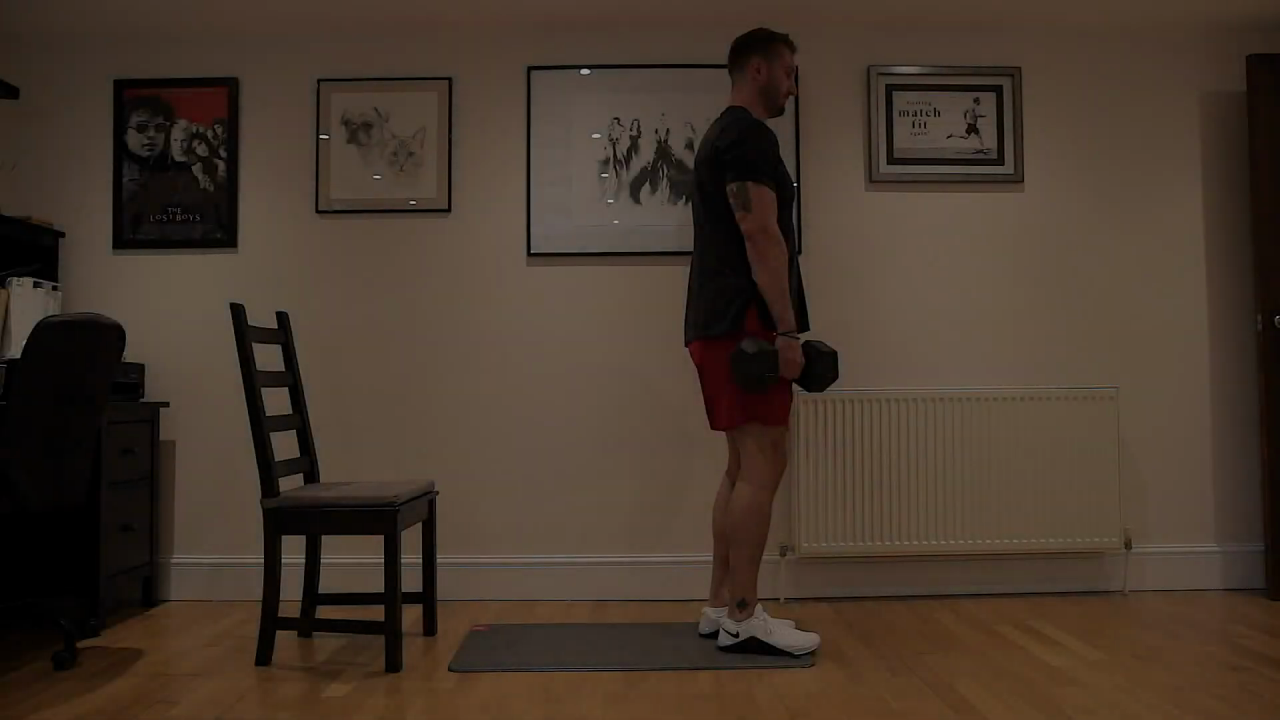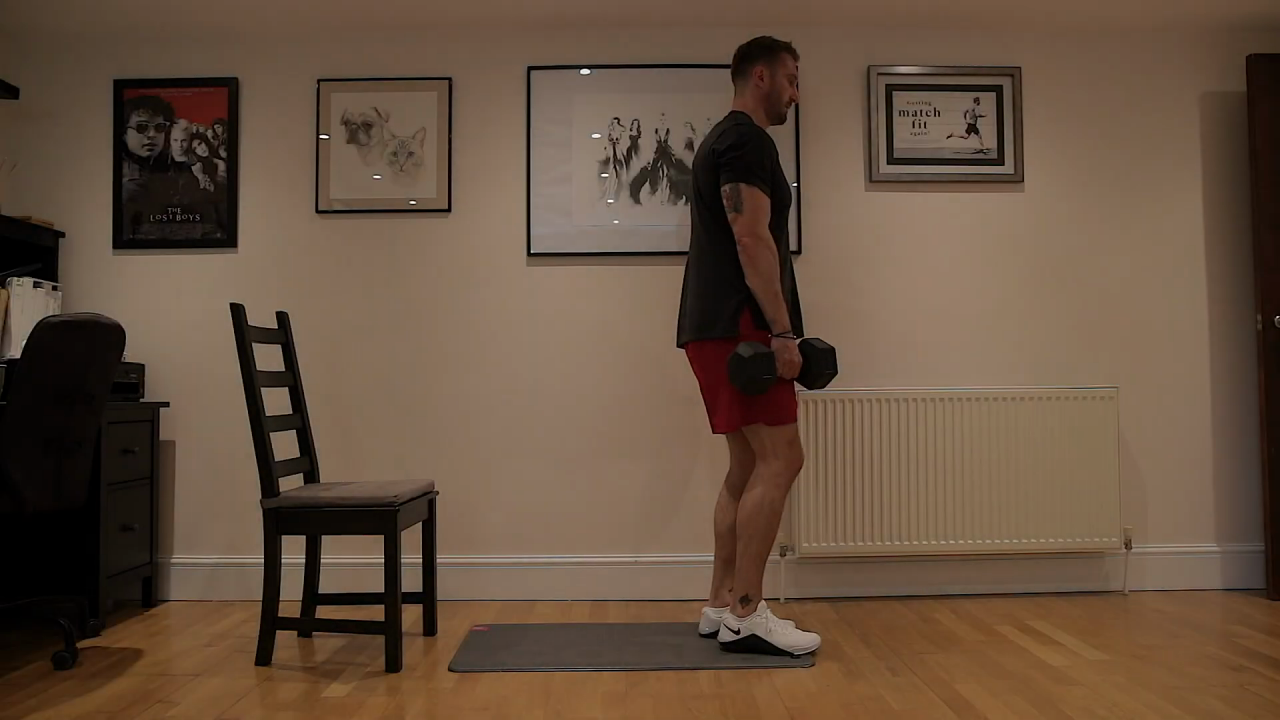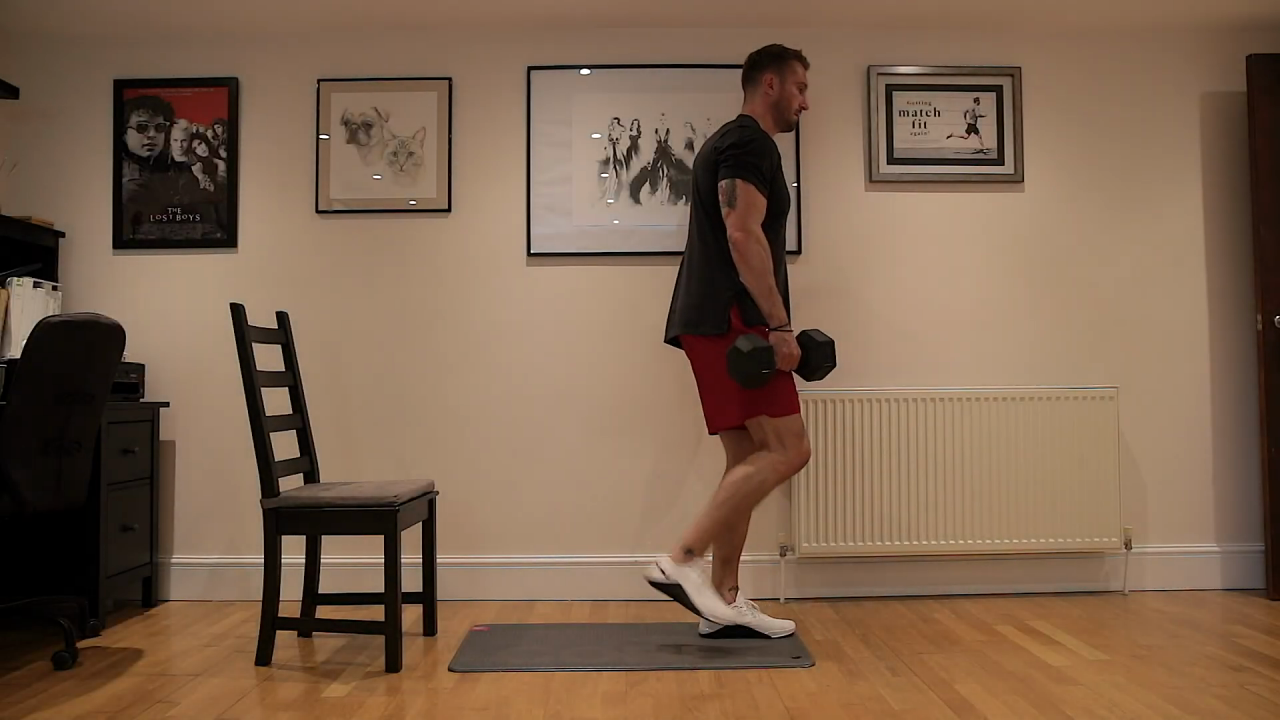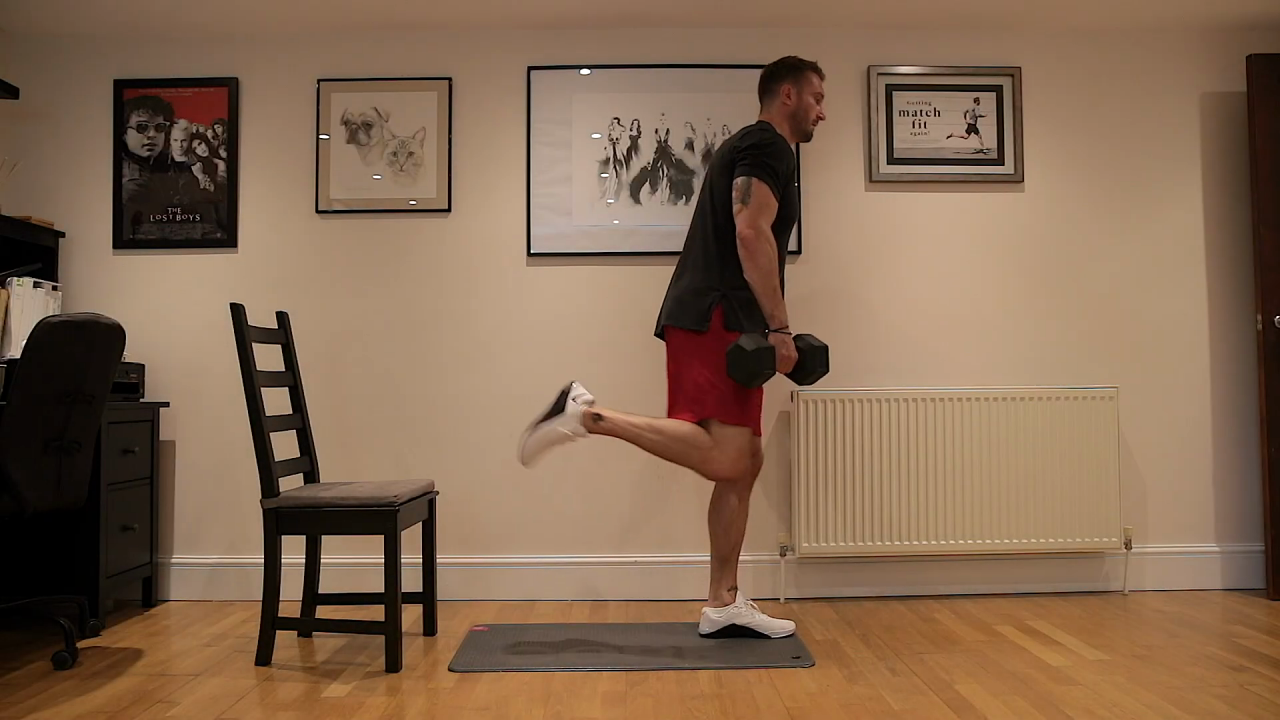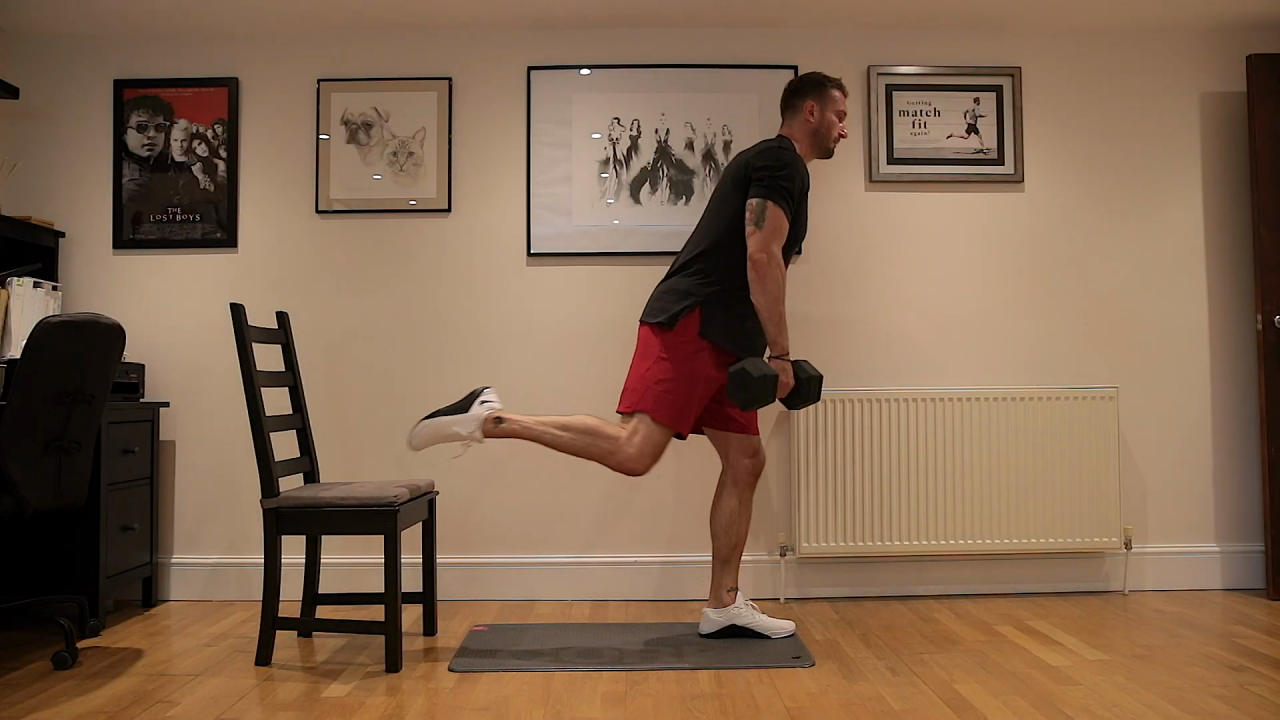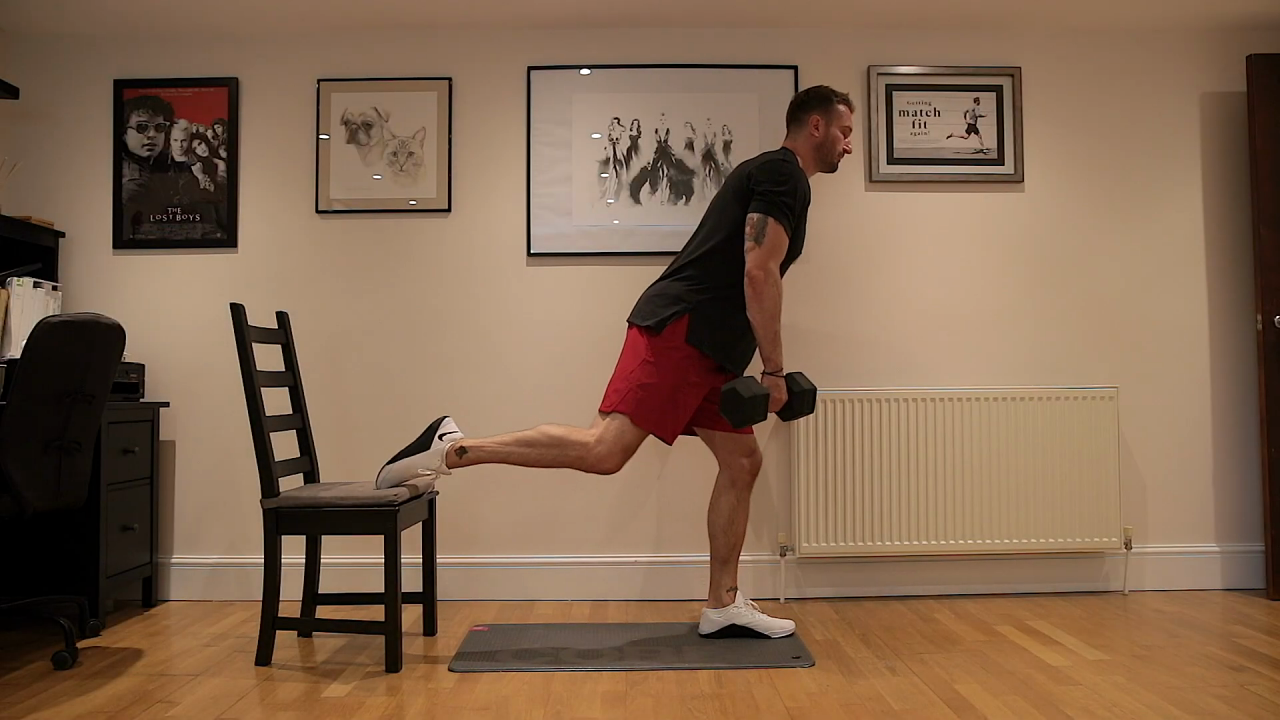
dt=0.3s
person 1, frame 1
left shoulder: (725, 136)
right shoulder: (749, 136)
right elbow: (761, 236)
right wrist: (786, 331)
left hip: (721, 321)
right hip: (743, 322)
left knee: (745, 465)
right knee: (761, 465)
left ankle: (722, 605)
right ankle: (742, 618)
person 1, frame 2
left shoulder: (728, 140)
right shoulder: (747, 140)
right elbow: (752, 240)
right wrist: (782, 333)
left hip: (724, 323)
right hip: (737, 324)
left knee: (750, 466)
right knee: (779, 463)
left ankle: (722, 606)
right ankle: (745, 614)
person 1, frame 3
left shoulder: (733, 145)
right shoulder: (749, 142)
right elbow: (744, 237)
left wrist: (767, 324)
right wrist: (780, 327)
left hip: (718, 320)
right hip: (729, 320)
left knee: (749, 459)
right knee: (787, 450)
left ankle: (722, 600)
right ankle: (682, 561)
person 1, frame 4
left shoulder: (757, 150)
right shoulder: (765, 145)
right elbow: (752, 235)
left wrist: (765, 331)
right wrist: (779, 330)
left hip: (722, 322)
right hip: (712, 318)
left knee: (742, 463)
right knee: (725, 461)
left ankle: (723, 604)
right ankle: (587, 414)
person 1, frame 5
left shoulder: (767, 165)
right shoulder: (782, 162)
right elbow: (761, 258)
left wrist: (758, 348)
right wrist: (781, 355)
left hip: (713, 336)
right hip: (690, 323)
left knee: (746, 461)
right knee: (633, 451)
left ankle: (724, 605)
right ankle: (490, 419)
person 1, frame 6
left shoulder: (770, 176)
right shoulder: (783, 176)
right elbow: (759, 274)
left wrist: (755, 364)
right wrist: (775, 370)
left hip: (704, 343)
right hip: (679, 330)
left knee: (742, 462)
right knee: (604, 450)
left ankle: (722, 606)
right ankle: (454, 448)
